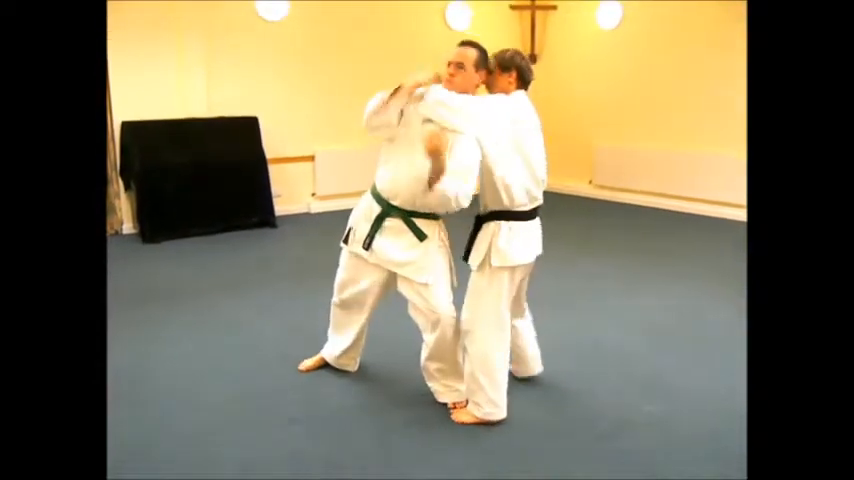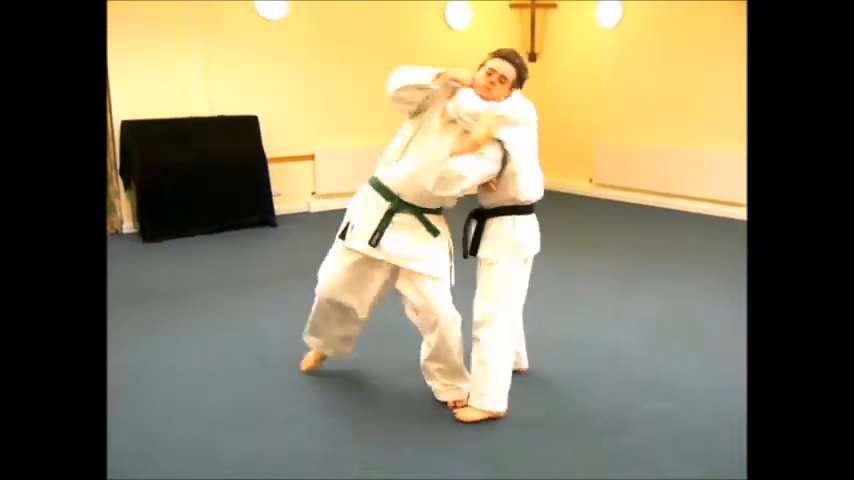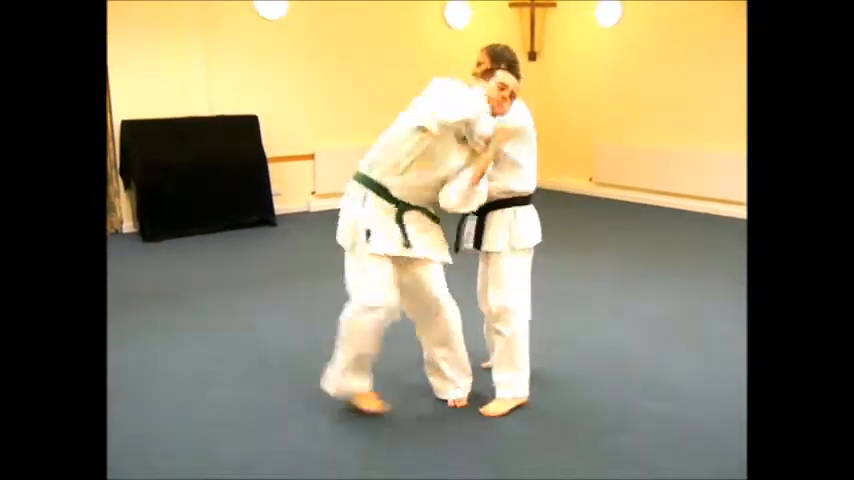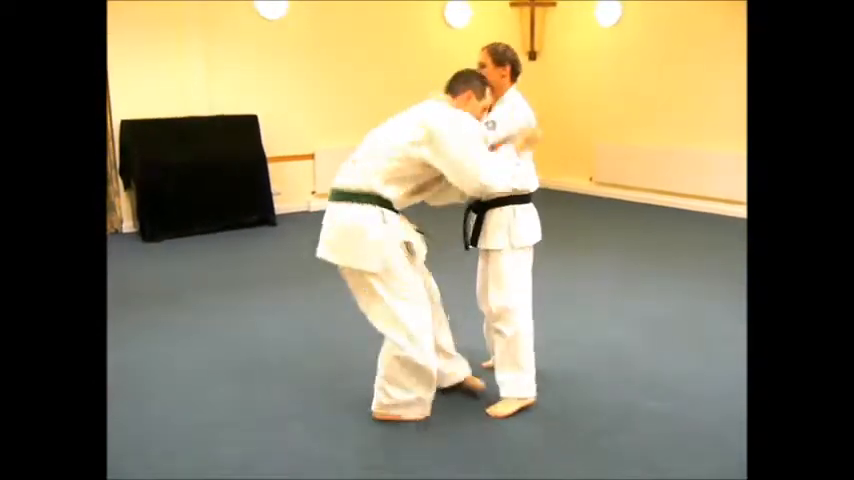
dt=0.2s
person 1, frame 1
left shoulder: (502, 108)
right shoulder: (520, 112)
left elbow: (450, 105)
right elbow: (491, 161)
left wrist: (423, 88)
left hip: (504, 232)
right hip: (523, 226)
left knee: (482, 318)
right knee: (510, 305)
left ankle: (486, 405)
right ankle: (525, 363)
person 1, frame 2
left shoulder: (519, 111)
right shoulder: (498, 114)
left elbow: (472, 110)
left wrist: (456, 88)
left hip: (510, 227)
right hip: (495, 221)
left knee: (493, 311)
right knee: (497, 304)
left ankle: (488, 400)
right ankle: (512, 358)
person 1, frame 3
left shoulder: (514, 112)
left hip: (511, 219)
right hip: (492, 215)
left knee: (507, 304)
right knee: (490, 296)
left ankle: (513, 388)
right ankle: (503, 357)
person 1, frame 4
left shoulder: (516, 110)
right shoulder: (493, 106)
left hip: (512, 217)
right hip: (495, 213)
left knee: (509, 303)
right knee: (490, 295)
left ankle: (520, 388)
right ankle: (504, 357)
person 2, frame 1
left shoulder: (470, 134)
right shoulder: (421, 97)
left elbow: (455, 195)
right elbow: (375, 121)
left wrist: (440, 166)
right wrist: (402, 91)
left hip: (419, 231)
right hip: (373, 214)
left knee: (438, 312)
right knee: (352, 290)
left ankle: (451, 387)
right ankle: (339, 353)
person 2, frame 2
left shoulder: (490, 149)
right shoulder: (441, 97)
left elbow: (446, 183)
right elbow: (400, 85)
left wrist: (478, 144)
right wrist: (446, 78)
left hip: (422, 226)
right hip: (375, 207)
left knee: (437, 313)
right knee: (336, 286)
left ankle: (451, 386)
right ankle: (327, 342)
person 2, frame 3
left shoulder: (479, 142)
right shoulder: (448, 91)
left elbow: (454, 201)
right elbow: (444, 115)
left wrist: (484, 163)
right wrist: (481, 97)
left hip: (410, 216)
right hip: (371, 205)
left knee: (435, 305)
right knee: (376, 300)
left ankle: (452, 384)
right ankle: (351, 380)
person 2, frame 4
left shoulder: (432, 117)
right shoulder: (444, 122)
left elbow: (435, 192)
right elbow: (483, 182)
right wrist: (516, 148)
left hip: (370, 215)
right hip: (362, 220)
left knee: (423, 295)
right knee: (407, 313)
left ankle: (449, 371)
right ankle: (396, 402)
